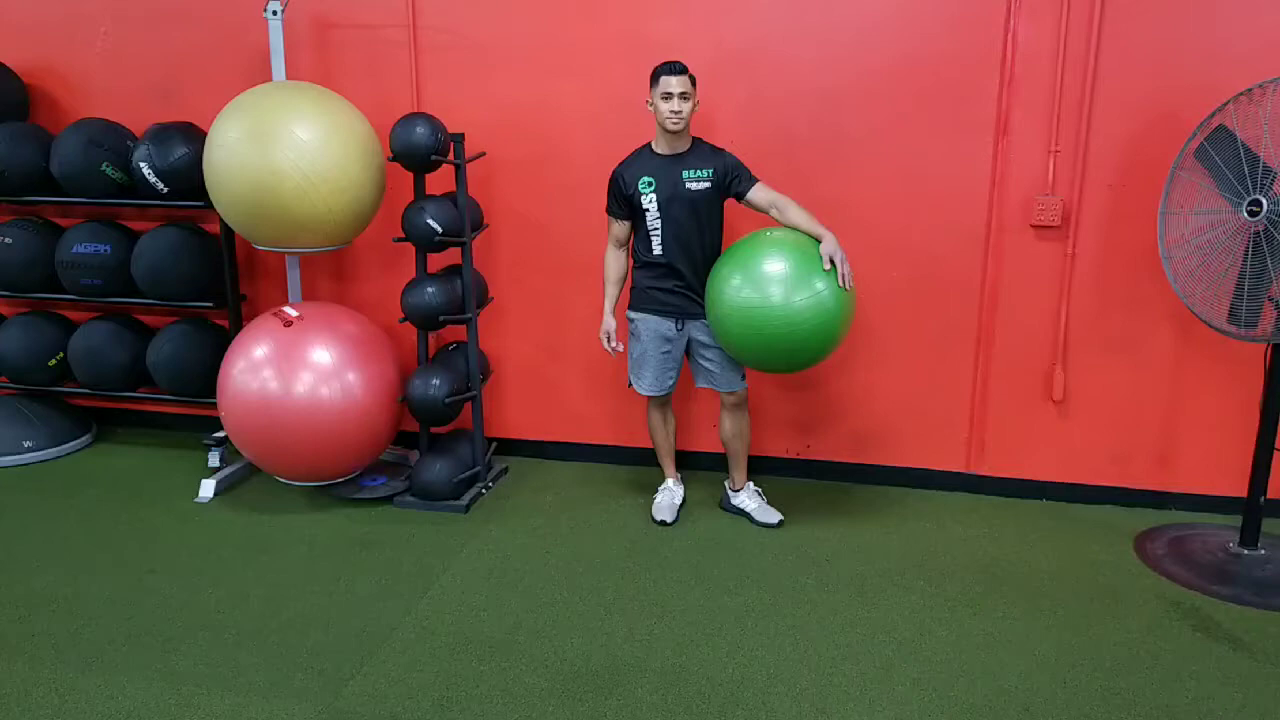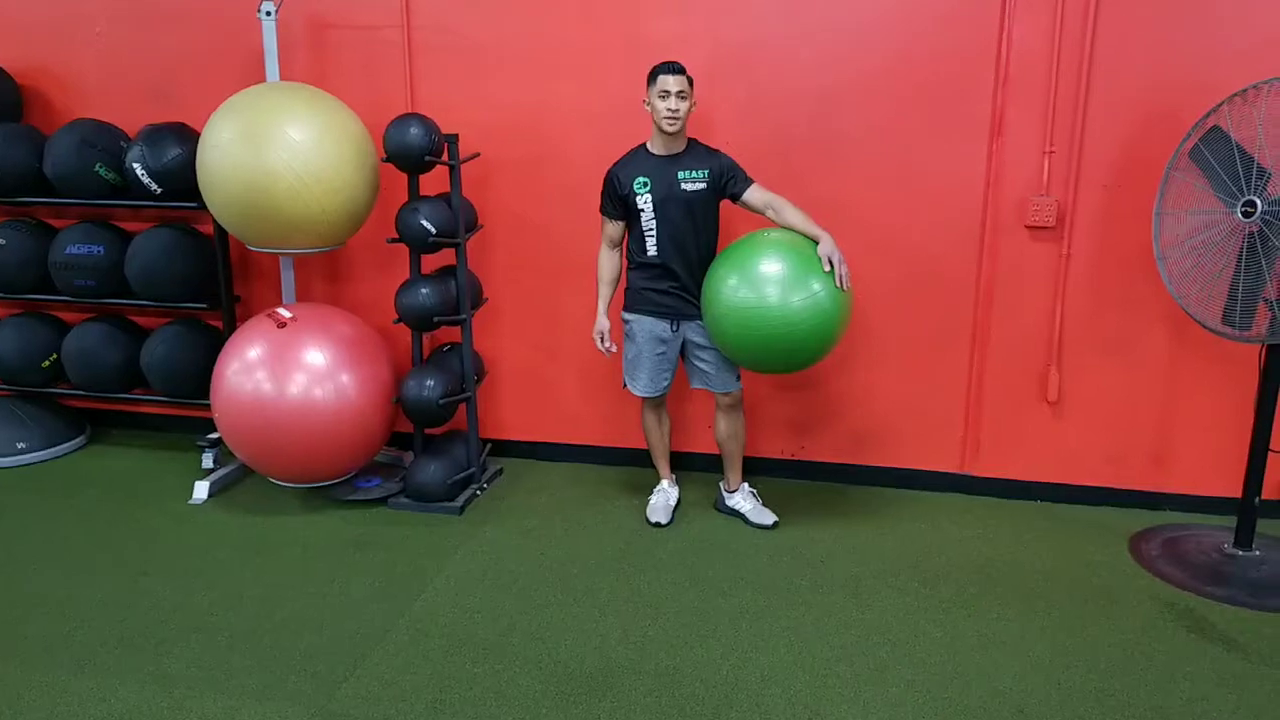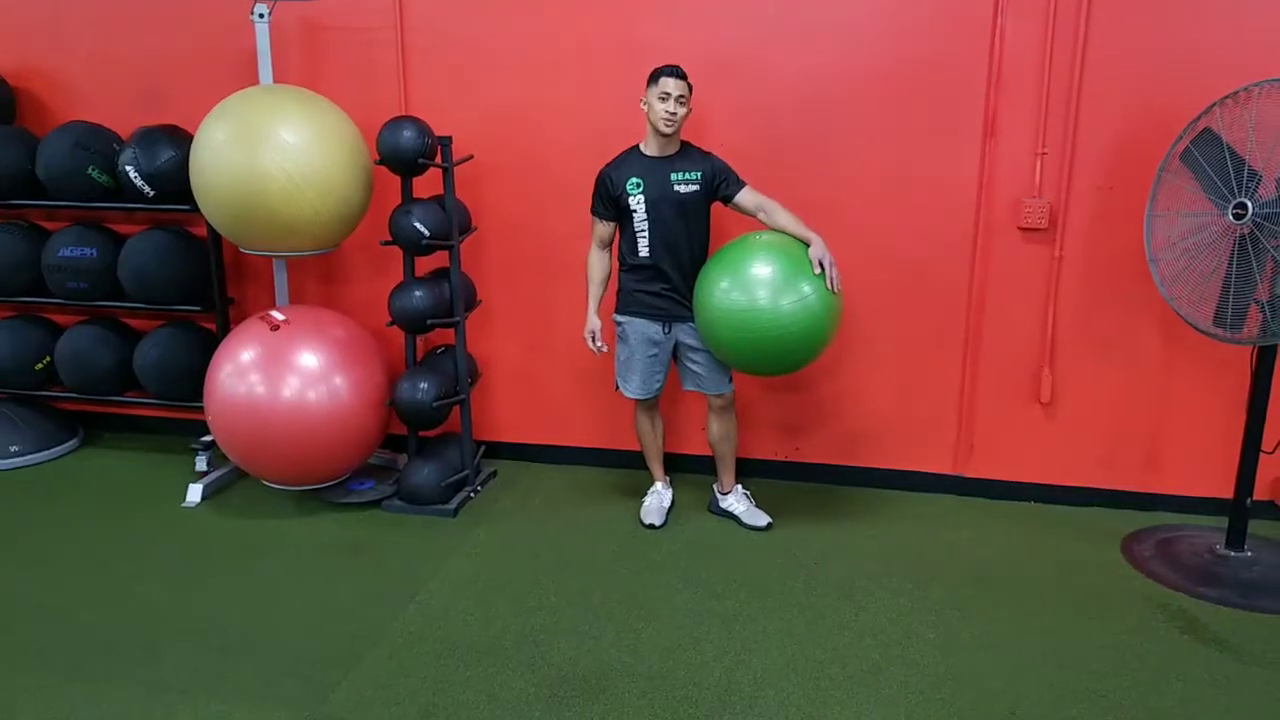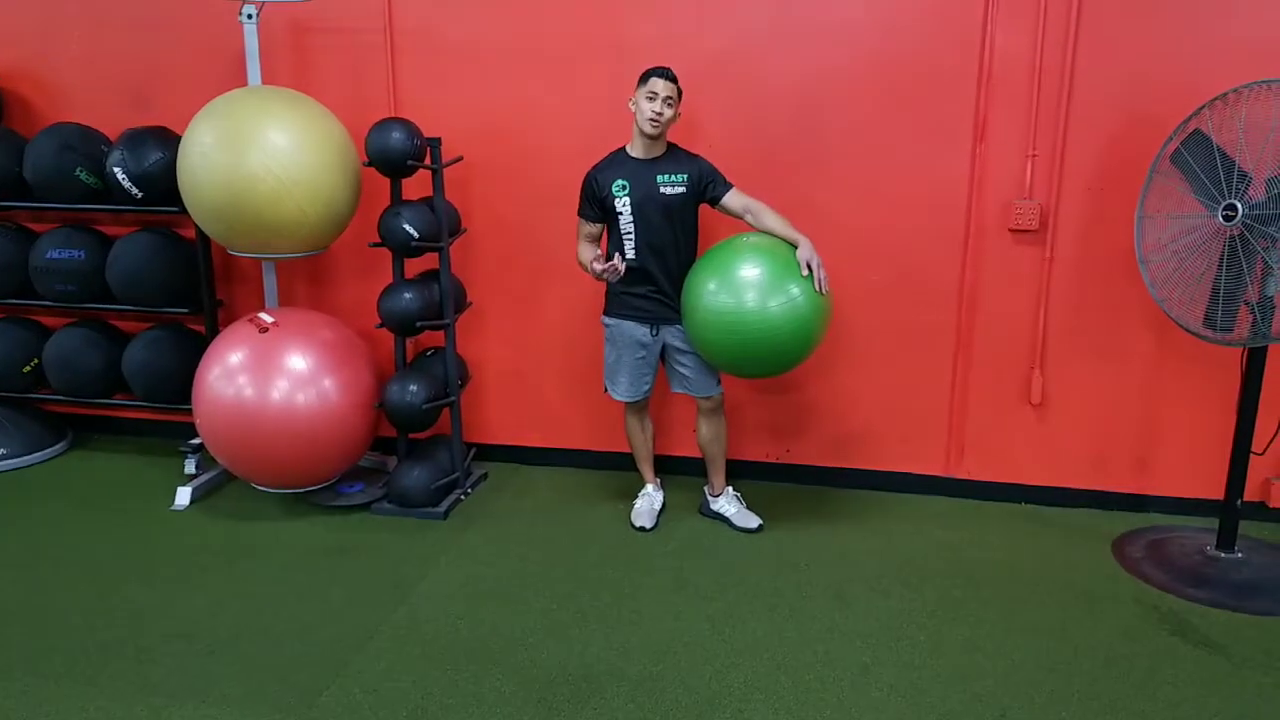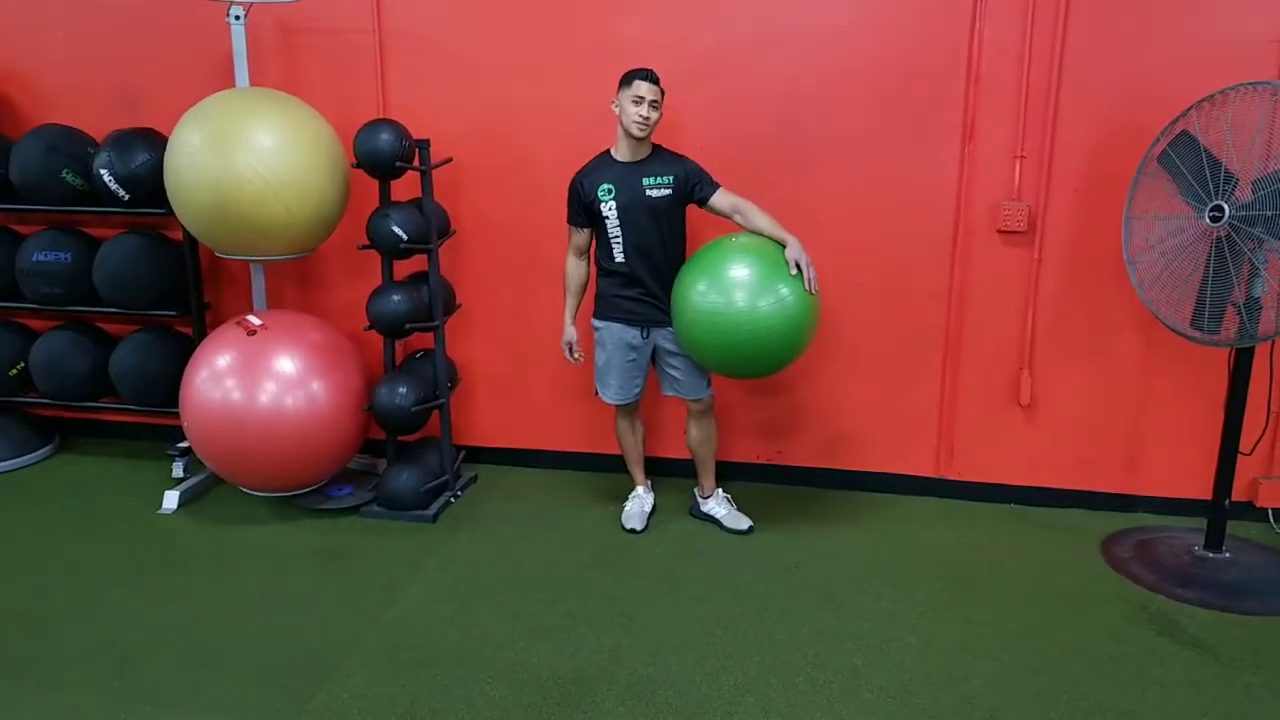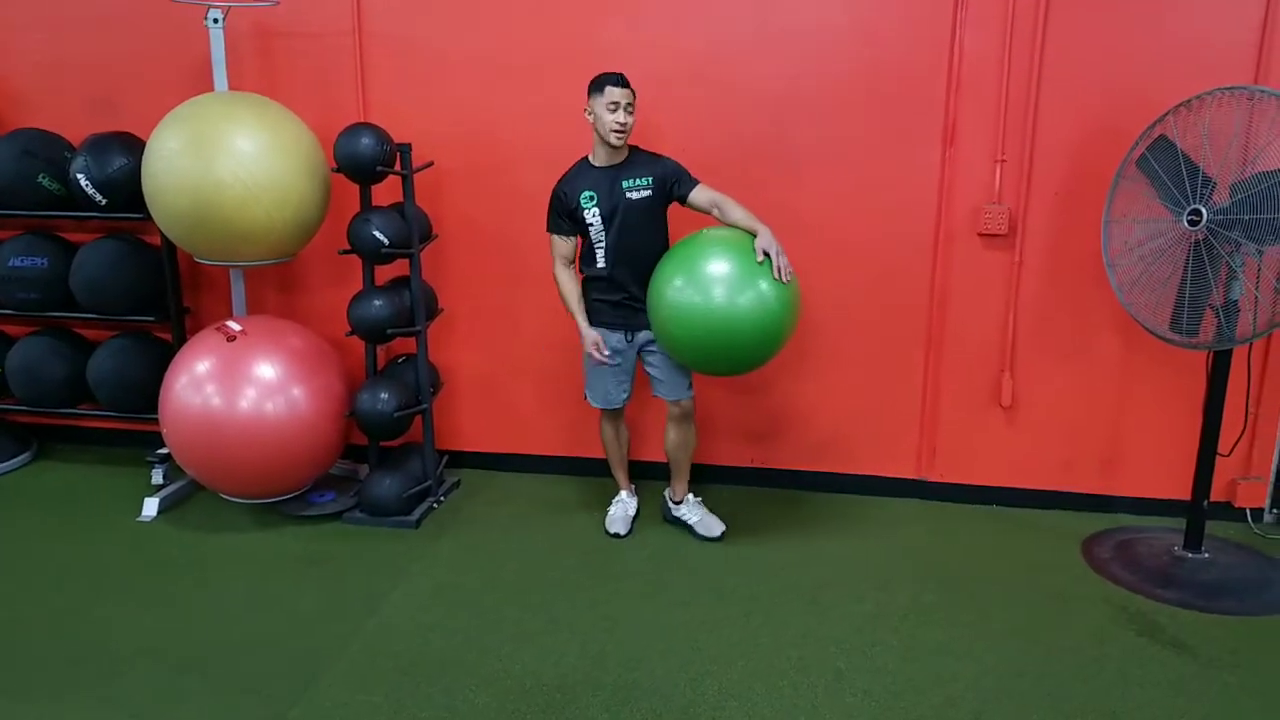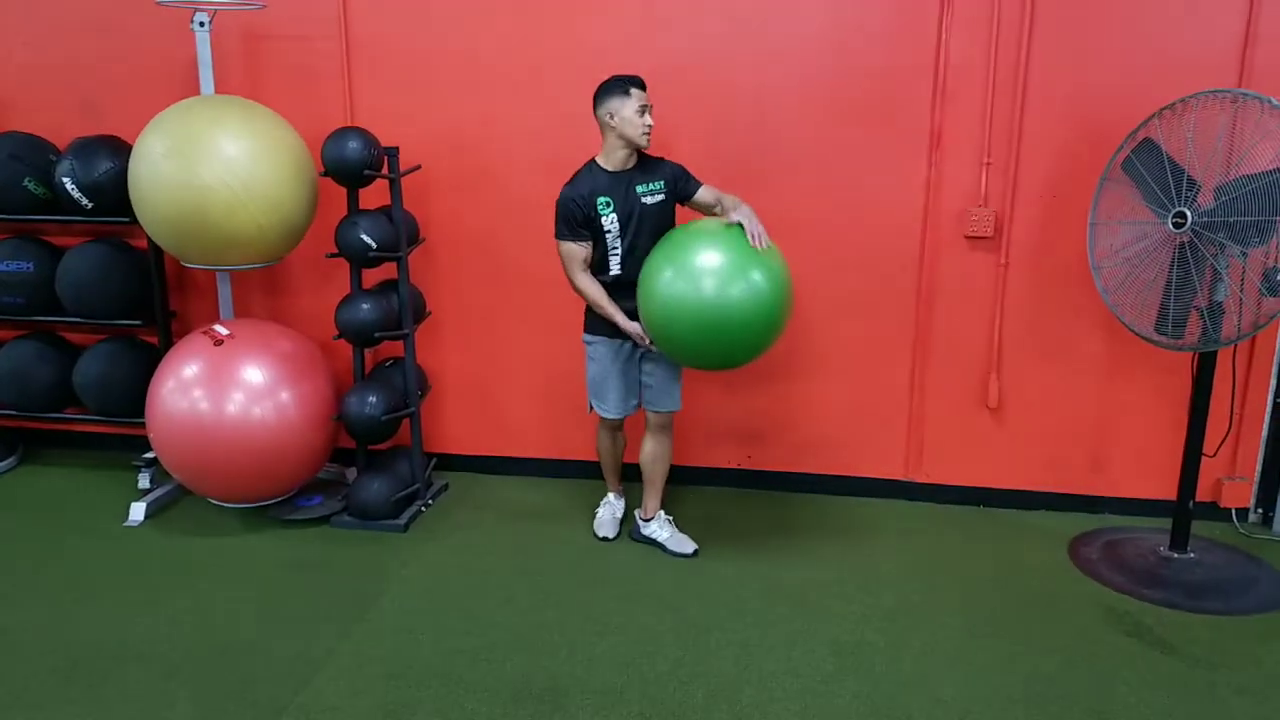
dt=0.5s
person 1, frame 1
left shoulder: (718, 163)
right shoulder: (628, 173)
left elbow: (773, 202)
right elbow: (617, 247)
left wrist: (824, 236)
right wrist: (608, 311)
left hip: (711, 305)
right hip: (652, 309)
left knee: (734, 395)
right knee: (658, 397)
left ankle: (739, 489)
right ankle: (670, 484)
person 1, frame 2
left shoulder: (713, 164)
right shoulder: (623, 173)
left elbow: (769, 205)
right elbow: (611, 247)
left wrist: (822, 238)
right wrist: (601, 312)
left hip: (706, 306)
right hip: (647, 311)
left knee: (729, 397)
right knee: (653, 399)
left ankle: (733, 491)
right ankle: (665, 485)
person 1, frame 3
left shoulder: (705, 166)
right shoulder: (615, 174)
left elbow: (761, 206)
right elbow: (600, 246)
left wrist: (813, 240)
right wrist: (592, 310)
left hip: (698, 308)
right hip: (639, 312)
left knee: (722, 398)
right knee: (646, 401)
left ankle: (728, 492)
right ankle: (659, 487)
person 1, frame 4
left shoulder: (692, 168)
right shoulder: (602, 176)
left elbow: (748, 208)
right elbow: (586, 241)
left wrist: (801, 241)
right wrist: (595, 264)
left hip: (687, 310)
right hip: (628, 315)
left knee: (710, 401)
right knee: (635, 403)
left ankle: (718, 495)
right ankle: (650, 489)
person 1, frame 5
left shoulder: (678, 169)
right shoulder: (588, 180)
left elbow: (735, 208)
right elbow: (577, 256)
left wrist: (789, 241)
right wrist: (568, 320)
left hip: (675, 312)
right hip: (617, 318)
left knee: (700, 403)
right knee: (625, 406)
left ankle: (709, 497)
right ankle: (641, 490)
person 1, frame 6
left shoulder: (658, 169)
right shoulder: (569, 188)
left elbow: (715, 203)
right elbow: (563, 264)
left wrist: (761, 230)
right wrist: (583, 326)
right hip: (605, 321)
left knee: (681, 406)
right knee: (611, 410)
left ankle: (680, 500)
right ankle: (625, 494)
person 1, frame 7
left shoulder: (665, 174)
right shoulder: (578, 194)
left elbow: (716, 204)
right elbow: (578, 272)
left wrist: (743, 213)
right wrist: (625, 323)
right hip: (609, 329)
left knee: (661, 419)
right knee: (611, 419)
left ankle: (650, 518)
right ankle: (613, 496)
